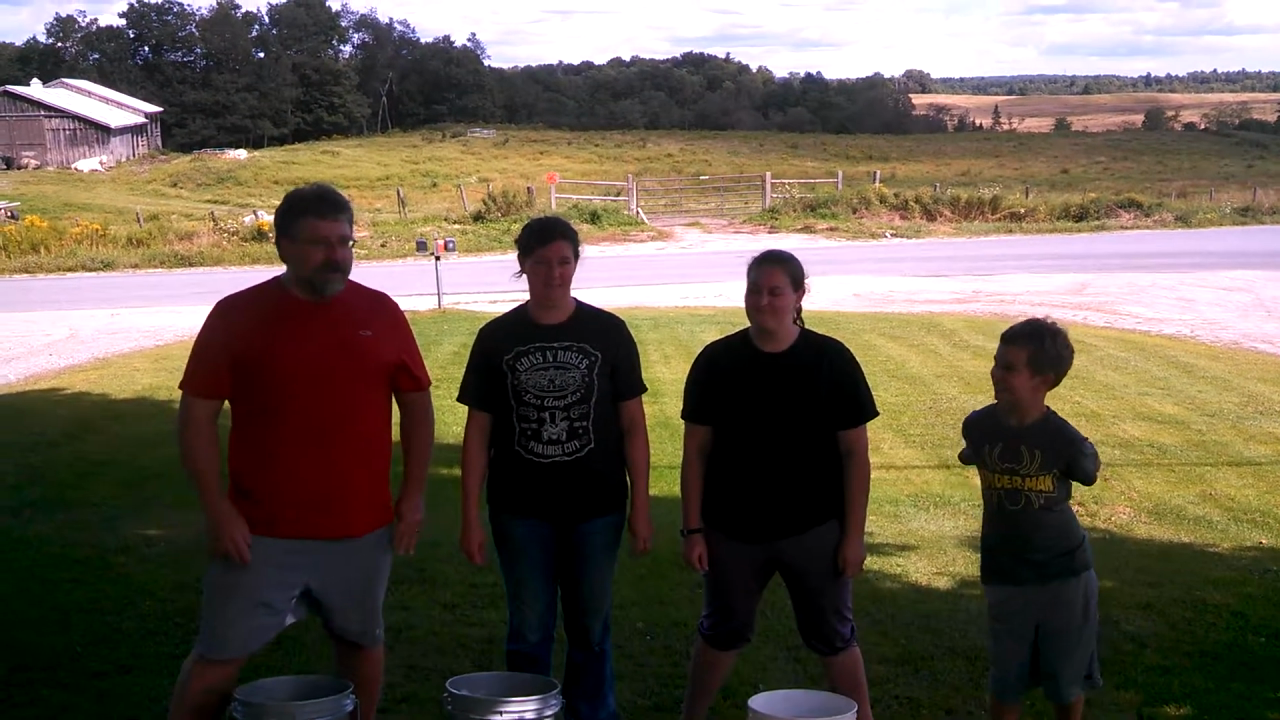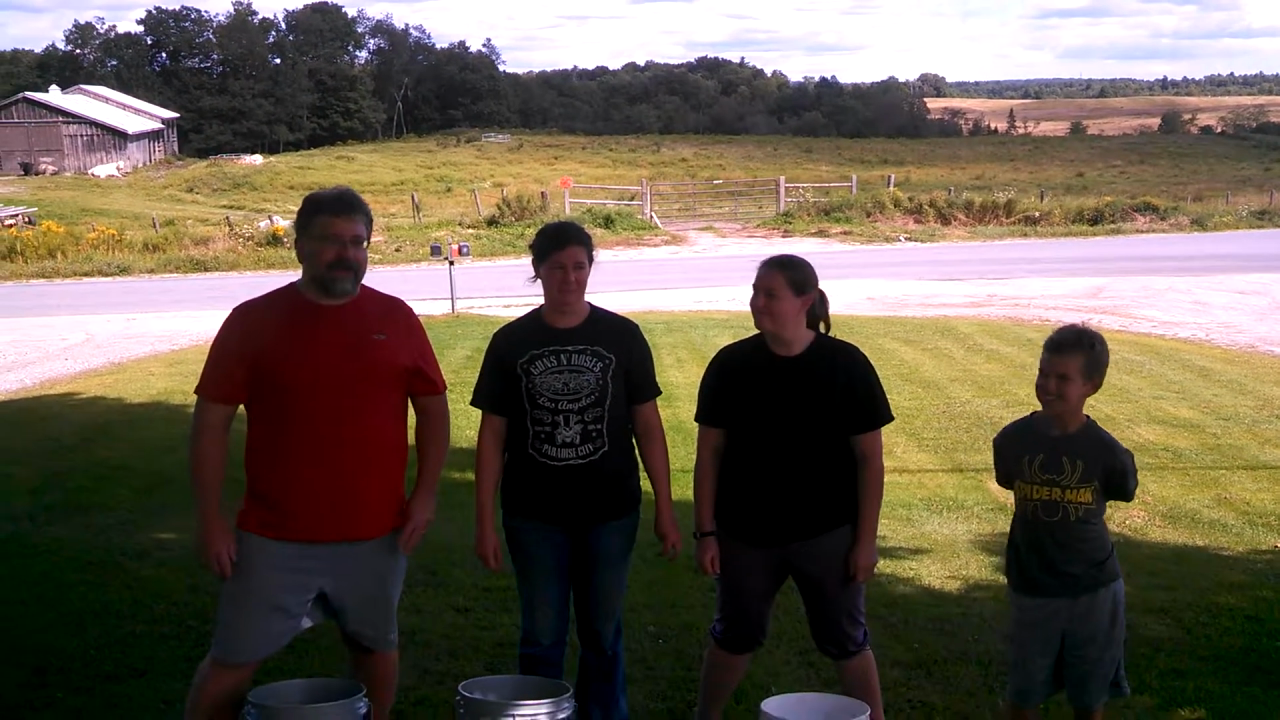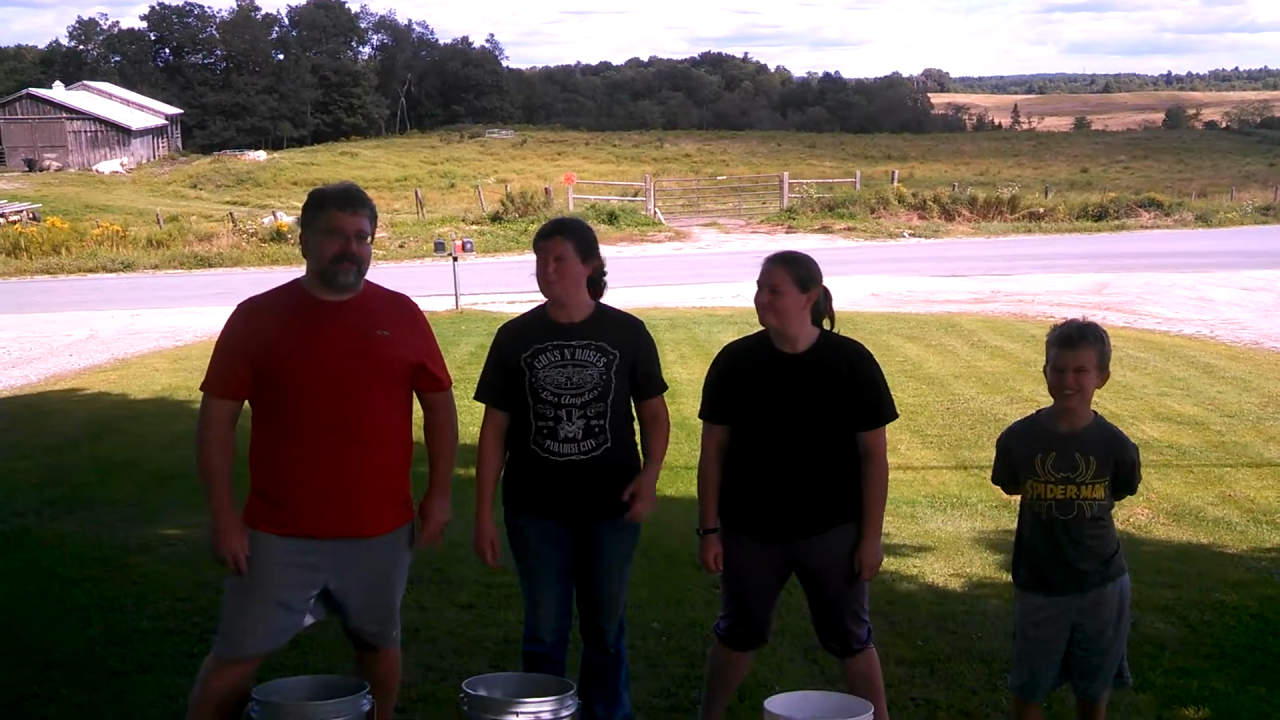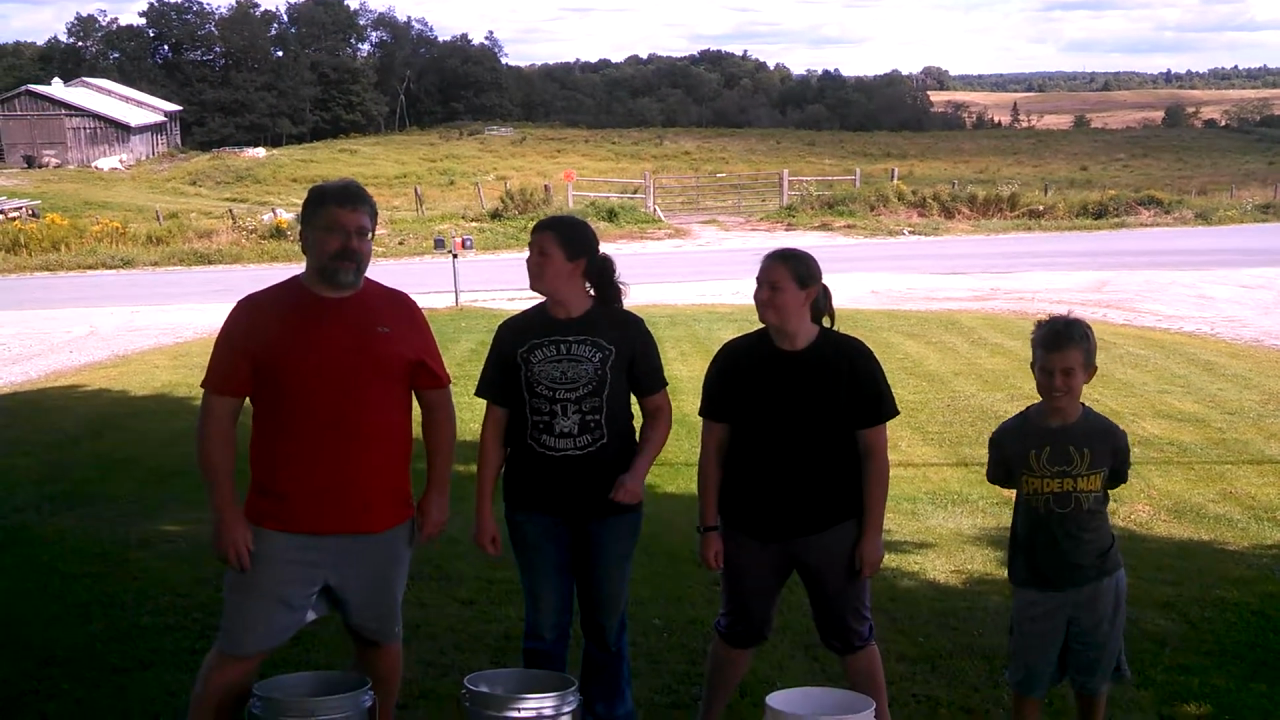
dt=0.4s
person 1, frame 1
left shoulder: (380, 312)
right shoulder: (236, 315)
left elbow: (416, 401)
right elbow: (197, 415)
left wrist: (414, 492)
right wrist: (219, 510)
left hip: (360, 528)
right hip: (261, 531)
left knee: (361, 640)
right knee: (219, 654)
person 1, frame 2
left shoulder: (396, 318)
right shoulder: (252, 320)
left elbow: (432, 406)
right elbow: (211, 421)
left wrist: (425, 493)
right wrist: (211, 519)
left hip: (374, 532)
right hip: (275, 537)
left knee: (375, 644)
right knee: (233, 659)
person 1, frame 3
left shoulder: (401, 314)
right shoulder: (257, 316)
left elbow: (439, 403)
right elbow: (217, 417)
left wrist: (439, 493)
right wrist: (223, 515)
left hip: (379, 527)
right hip: (279, 532)
left knee: (378, 640)
right knee: (237, 654)
person 1, frame 4
left shoulder: (399, 311)
right shoulder: (257, 313)
left elbow: (436, 401)
right elbow: (218, 414)
left wrist: (437, 491)
right wrist: (227, 511)
left hip: (380, 524)
right hip: (280, 527)
left knee: (379, 636)
right knee: (239, 650)
person 2, frame 1
left shoulder: (608, 332)
right shoulder: (496, 337)
left elbow: (632, 421)
right elbow: (479, 430)
left wrist: (640, 505)
right wrist: (470, 516)
left hip: (596, 508)
right hip: (521, 511)
left knee: (590, 628)
right knee: (529, 630)
person 2, frame 2
left shoulder: (622, 336)
right shoulder: (510, 342)
left elbow: (647, 423)
right elbow: (492, 433)
left wrist: (665, 508)
right wrist: (484, 520)
left hip: (609, 512)
right hip: (533, 514)
left knee: (602, 632)
right knee: (541, 634)
person 2, frame 3
left shoulder: (627, 333)
right shoulder: (514, 337)
left elbow: (655, 414)
right elbow: (495, 428)
left wrist: (649, 475)
right wrist: (483, 514)
left hip: (610, 509)
right hip: (535, 510)
left knee: (605, 629)
right knee: (544, 631)
person 2, frame 4
left shoulder: (625, 329)
right shoulder: (514, 333)
left elbow: (658, 409)
right elbow: (496, 423)
left wrist: (638, 470)
right wrist: (484, 507)
left hip: (608, 504)
right hip: (535, 506)
left knee: (605, 625)
right knee: (545, 626)
person 3, frame 1
left shoulder: (832, 360)
right shoulder: (716, 361)
left elbow: (854, 452)
right elbow: (697, 450)
left wrist: (854, 533)
right wrist: (693, 528)
left hip: (815, 529)
right hip: (733, 530)
left knee: (834, 637)
right knee: (721, 632)
person 3, frame 2
left shoulder: (847, 364)
right shoulder: (730, 364)
left elbow: (869, 457)
right elbow: (710, 452)
left wrist: (866, 538)
right wrist: (705, 530)
left hip: (827, 533)
right hip: (745, 533)
left knee: (846, 642)
right knee: (733, 637)
person 3, frame 3
left shoulder: (852, 361)
right shoulder: (734, 361)
left elbow: (873, 454)
right elbow: (713, 449)
left wrist: (871, 535)
right wrist: (709, 527)
left hip: (832, 530)
right hip: (750, 530)
left knee: (851, 638)
right knee: (738, 633)
person 3, frame 4
left shoulder: (851, 358)
right shoulder: (734, 359)
left elbow: (874, 451)
right elbow: (714, 447)
left wrist: (872, 531)
right wrist: (710, 525)
left hip: (833, 527)
right hip: (750, 527)
left knee: (852, 635)
right knee: (737, 630)
person 4, frame 1
left shoulder: (1064, 439)
right shoulder: (977, 426)
left elbow: (1091, 474)
left hip: (1065, 574)
right hip: (1005, 575)
left knee: (1066, 676)
right knee: (1006, 676)
person 4, frame 2
left shoulder: (1106, 451)
right shoulder: (1012, 439)
left elbow: (1122, 494)
left wrist: (1071, 505)
right wrist: (1049, 503)
left hip: (1094, 587)
right hip: (1032, 587)
left knee: (1090, 687)
right knee: (1025, 685)
person 4, frame 3
left shoulder: (1115, 444)
right shoulder: (1018, 438)
left elbow: (1119, 494)
left wrist: (1073, 498)
right wrist: (1052, 497)
left hip: (1102, 582)
right hip: (1038, 583)
left knee: (1095, 680)
right knee: (1030, 680)
person 4, frame 4
left shoulder: (1108, 436)
right shoulder: (1010, 436)
left wrist: (1071, 499)
right wrist: (1048, 498)
left hip: (1098, 575)
right hip: (1035, 578)
left knee: (1094, 674)
right knee: (1028, 675)
